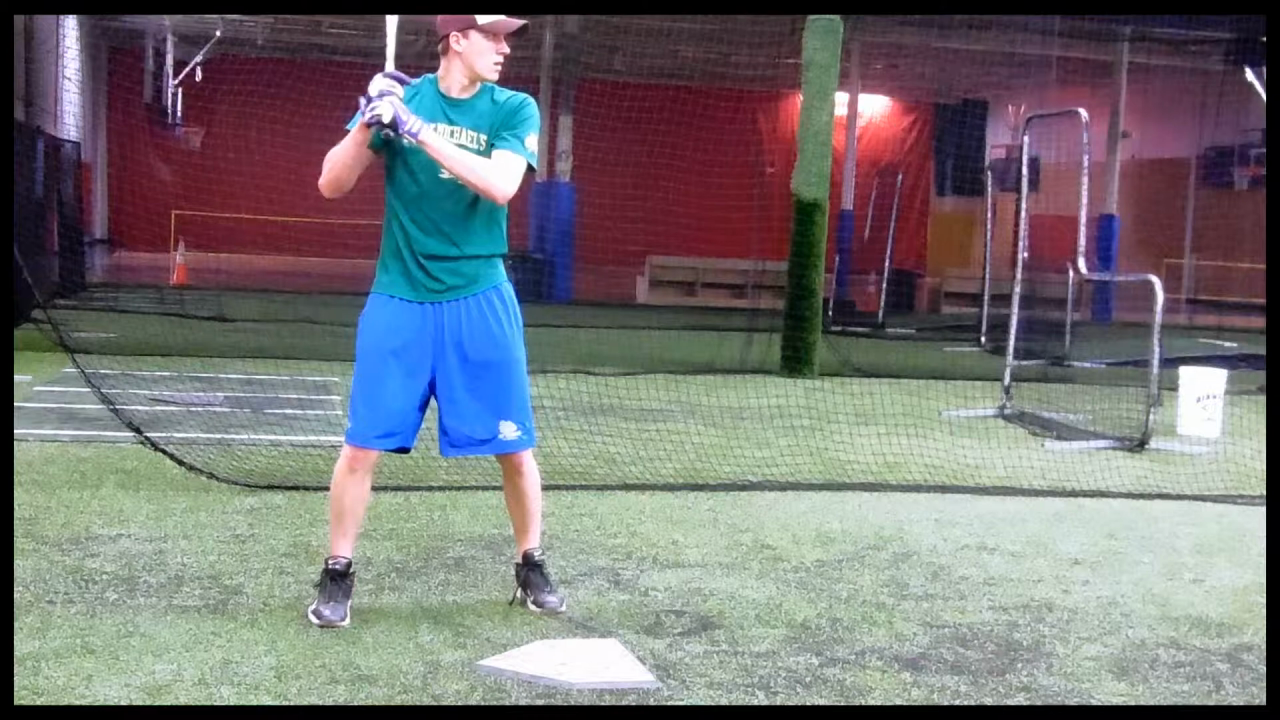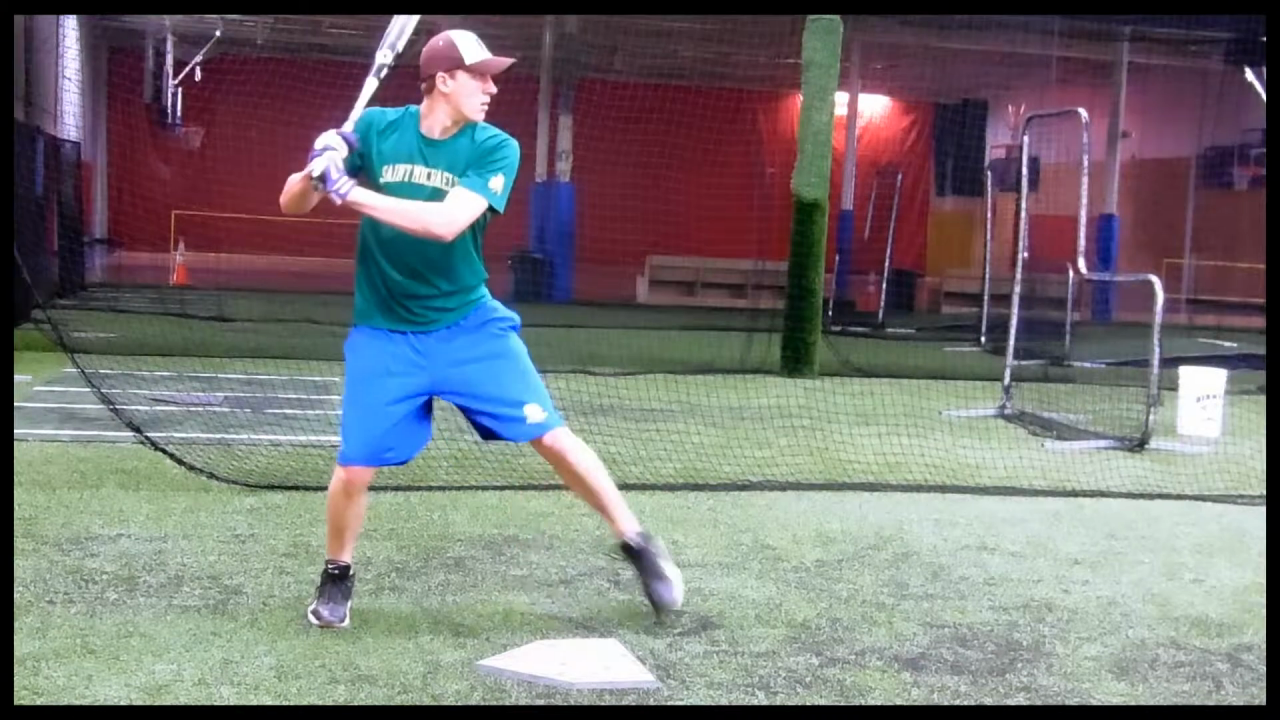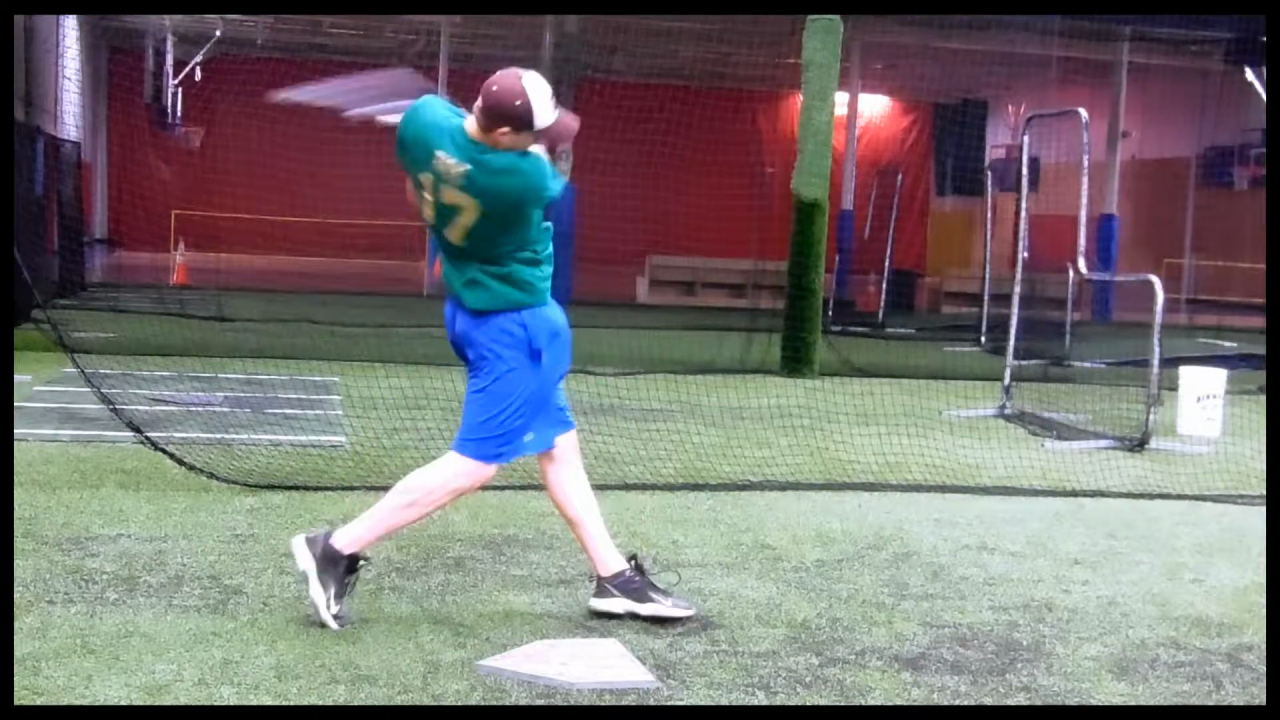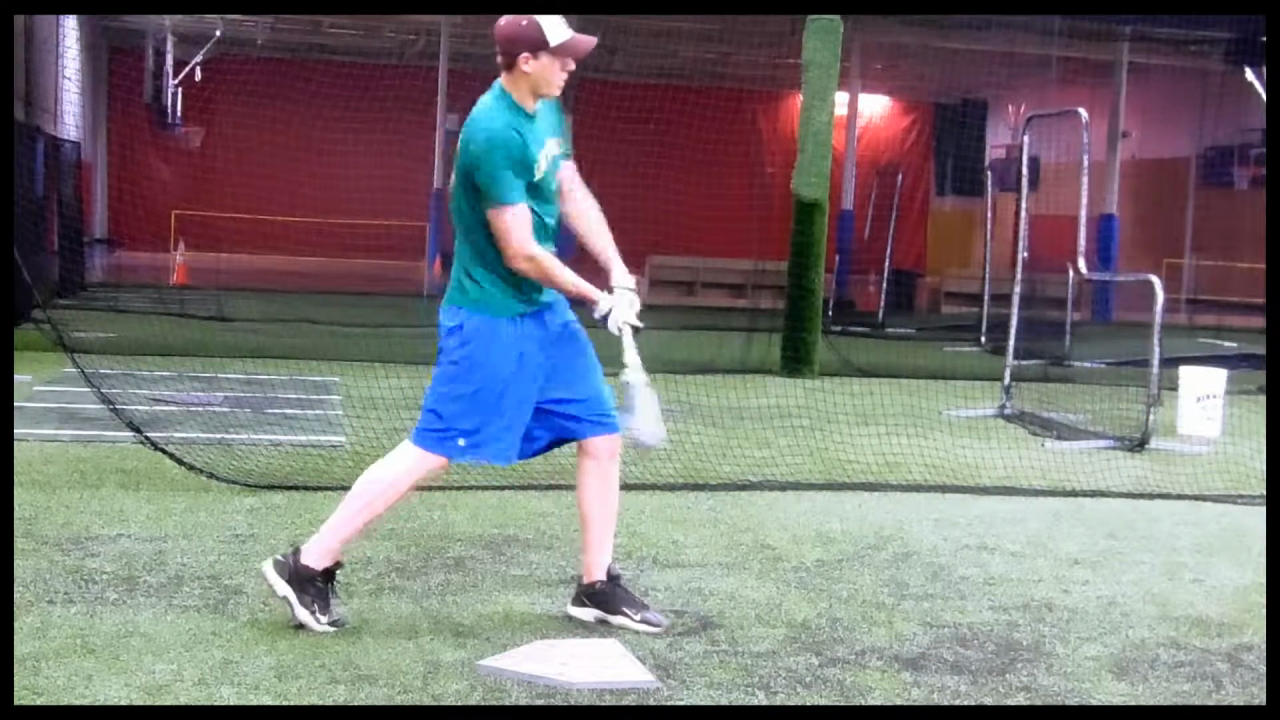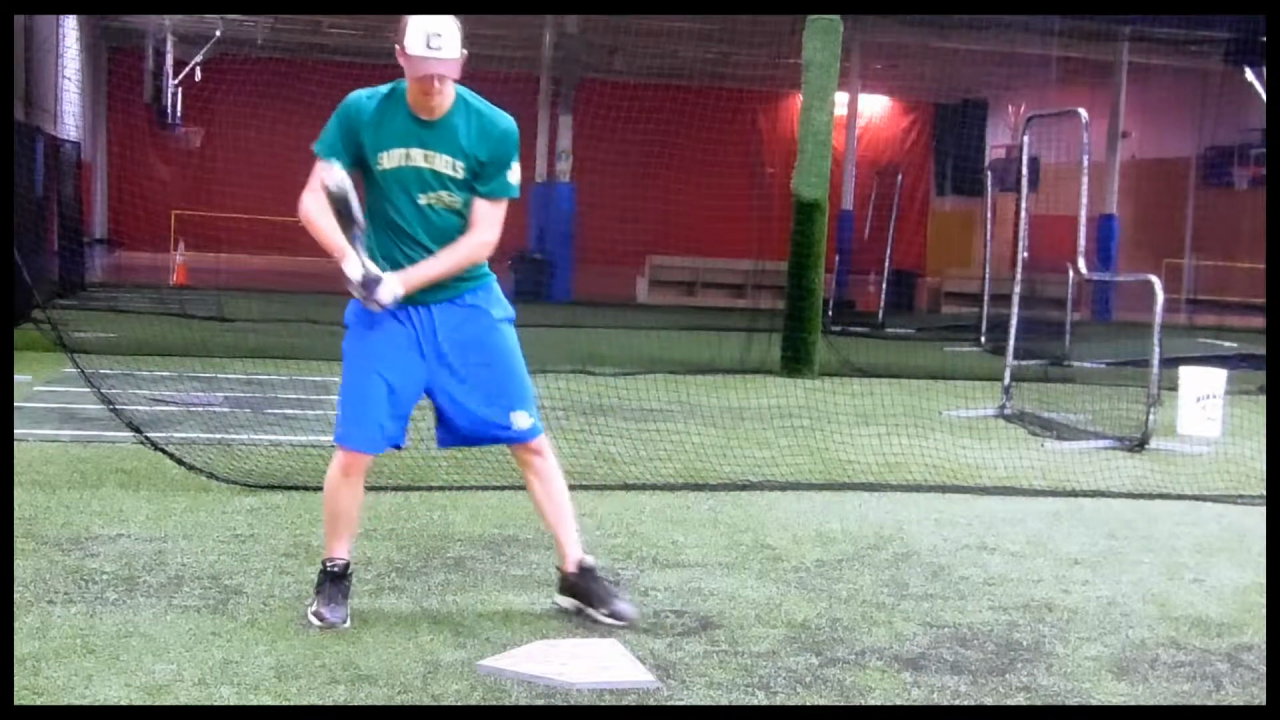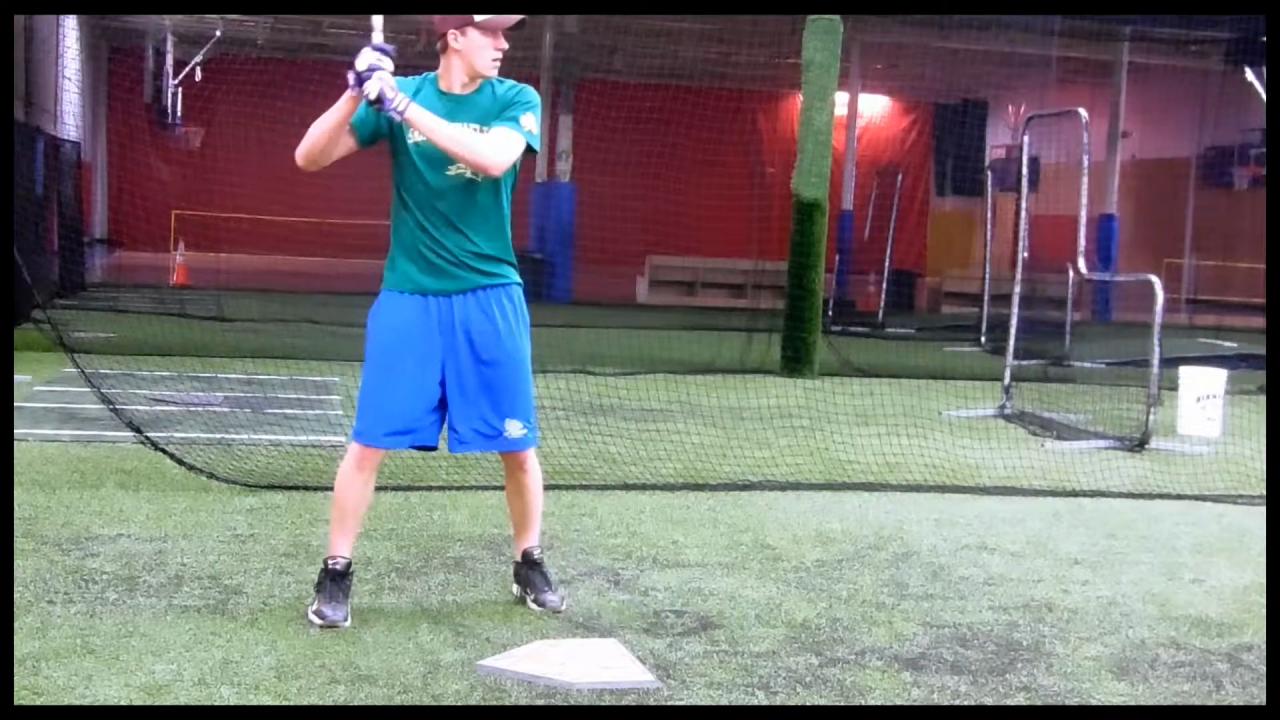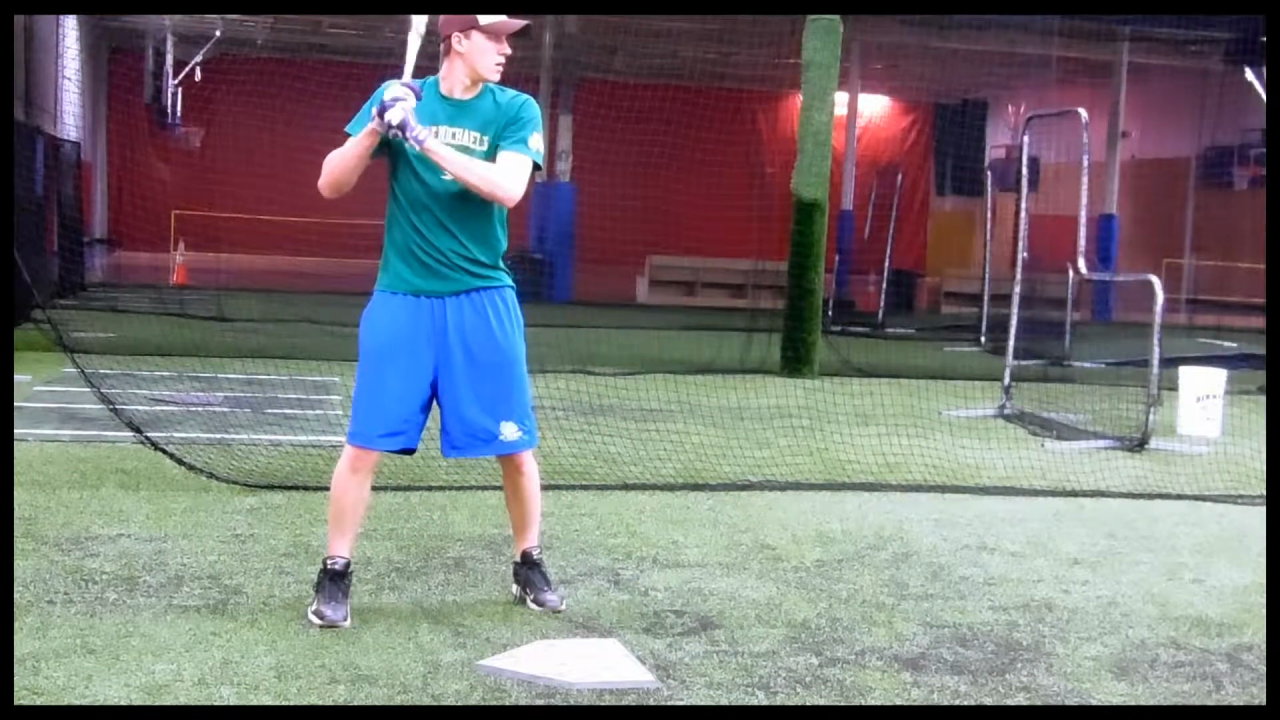
dt=0.7s
person 1, frame 1
left shoulder: (515, 108)
right shoulder: (398, 94)
left elbow: (501, 185)
right elbow: (331, 185)
left wrist: (417, 130)
right wrist: (368, 122)
left hip: (480, 300)
right hip: (399, 300)
left knee: (513, 445)
right knee: (363, 444)
left ankle: (530, 564)
right ankle: (337, 572)
person 1, frame 2
left shoulder: (496, 148)
right shoulder: (374, 128)
left elbow: (445, 223)
right elbow: (291, 204)
left wrist: (352, 191)
right wrist: (317, 169)
left hip: (471, 322)
right hip: (385, 332)
left knee: (554, 437)
right knee: (356, 468)
left ankle: (636, 543)
right ankle: (336, 576)
person 1, frame 3
left shoulder: (422, 116)
right shoulder: (525, 175)
left hip: (469, 310)
right hip: (519, 322)
left knee: (557, 441)
right knee: (477, 460)
left ankle: (615, 577)
right ankle: (336, 549)
person 1, frame 4
left shoulder: (544, 109)
right shoulder: (496, 135)
left elbow: (574, 197)
right elbow: (519, 253)
left wrist: (618, 273)
right wrist: (598, 296)
left hip: (547, 311)
right hip: (492, 319)
left knee: (603, 437)
right knee: (430, 450)
left ankle: (597, 586)
right ankle: (307, 564)
person 1, frame 5
left shoulder: (494, 129)
right shoulder: (360, 112)
left elbow: (483, 239)
right elbow: (312, 202)
left wrist: (404, 280)
right wrist: (350, 259)
left hip: (468, 305)
right hip: (382, 309)
left knee: (530, 439)
right knee: (355, 450)
left ankle: (578, 575)
right ankle: (334, 576)
person 1, frame 6
left shoulder: (517, 99)
right shoulder: (400, 92)
left elbow: (493, 158)
right elbow: (309, 158)
left wrist: (403, 106)
right wrist: (356, 95)
left hip: (491, 297)
right hip: (408, 297)
left knee: (518, 444)
right knee: (370, 441)
left ankle: (528, 563)
right ankle: (335, 574)
person 1, frame 7
left shoulder: (517, 110)
right shoulder: (398, 96)
left elbow: (508, 189)
right elbow: (330, 185)
left wrist: (422, 138)
right wrist: (379, 126)
left hip: (483, 300)
right hip: (401, 299)
left knee: (514, 446)
right knee: (365, 444)
left ankle: (528, 563)
right ankle: (334, 574)
